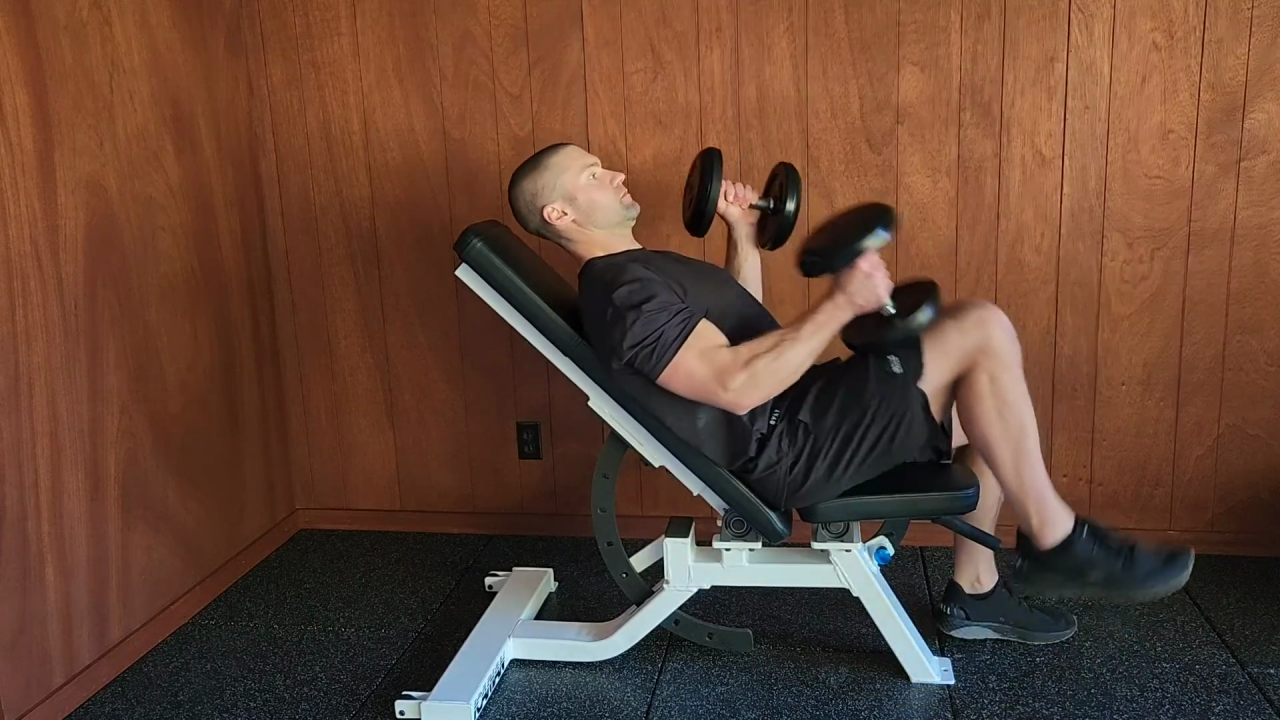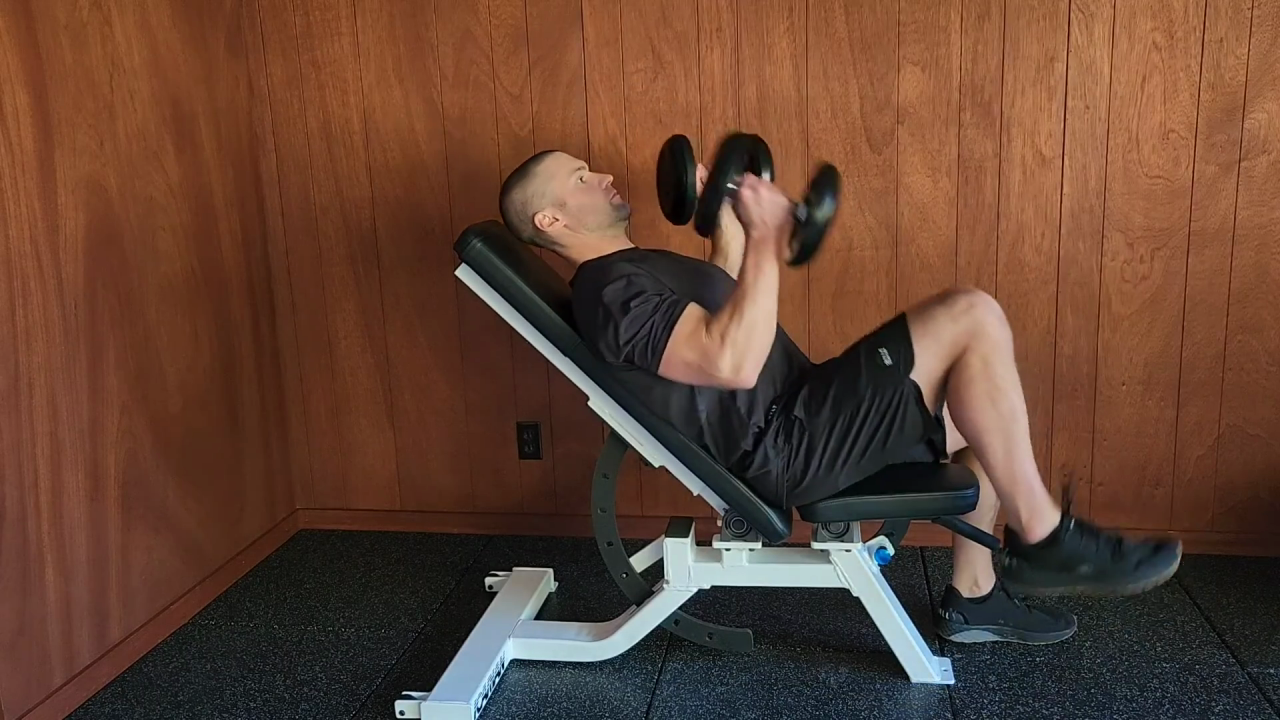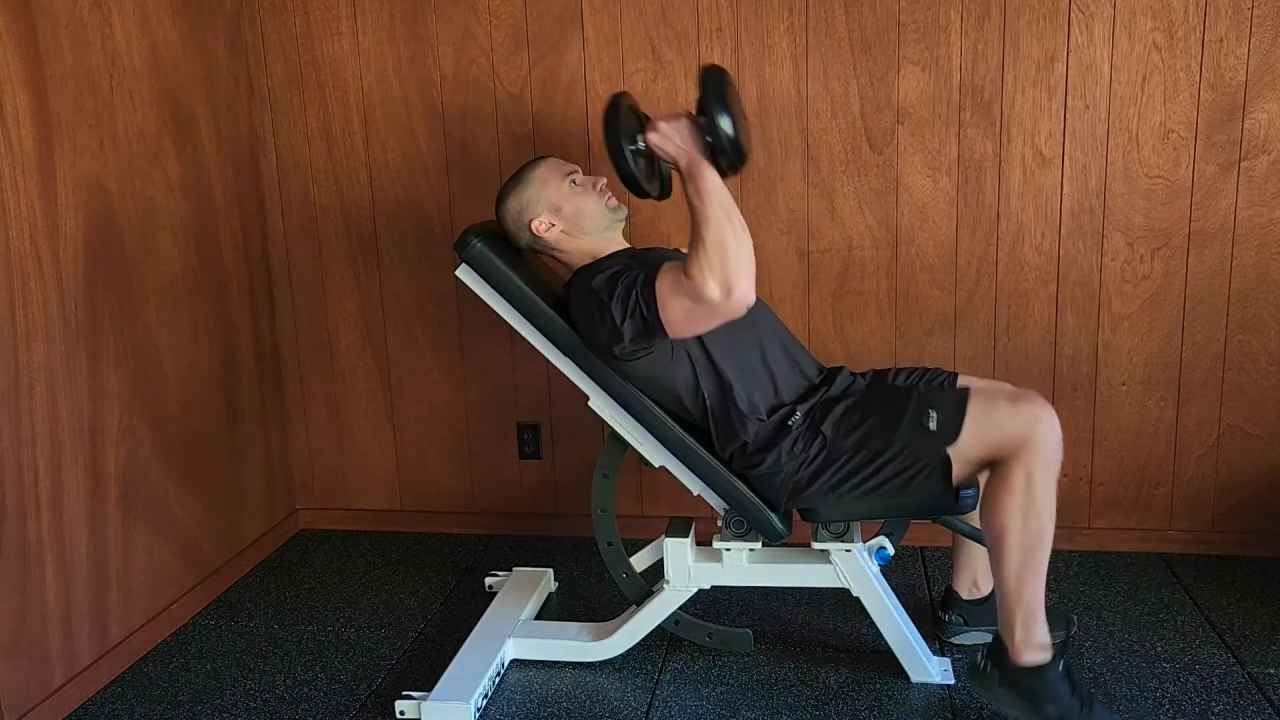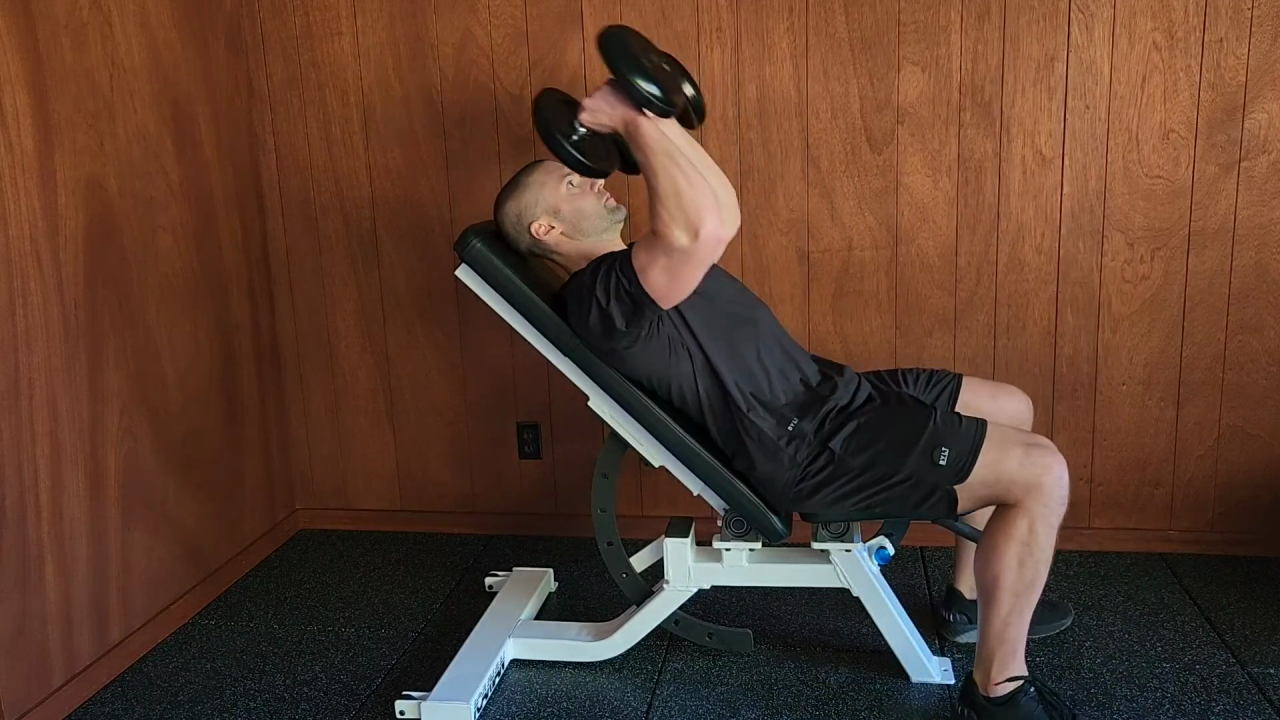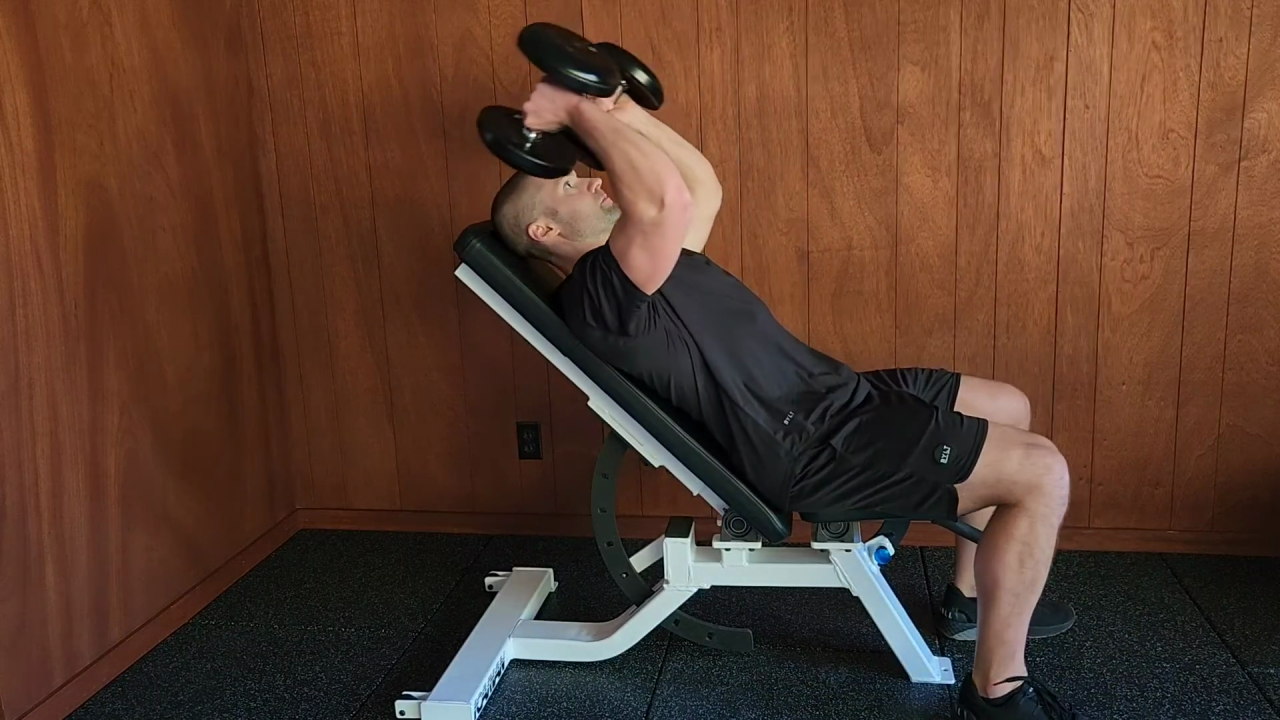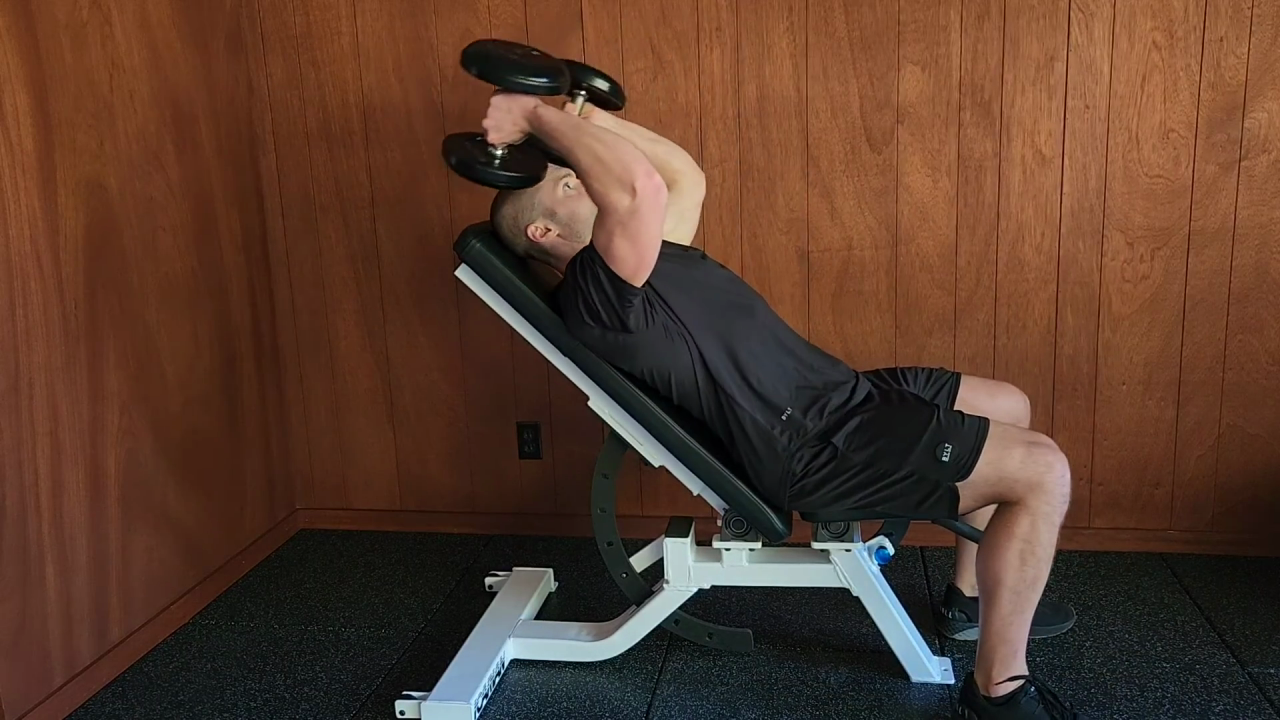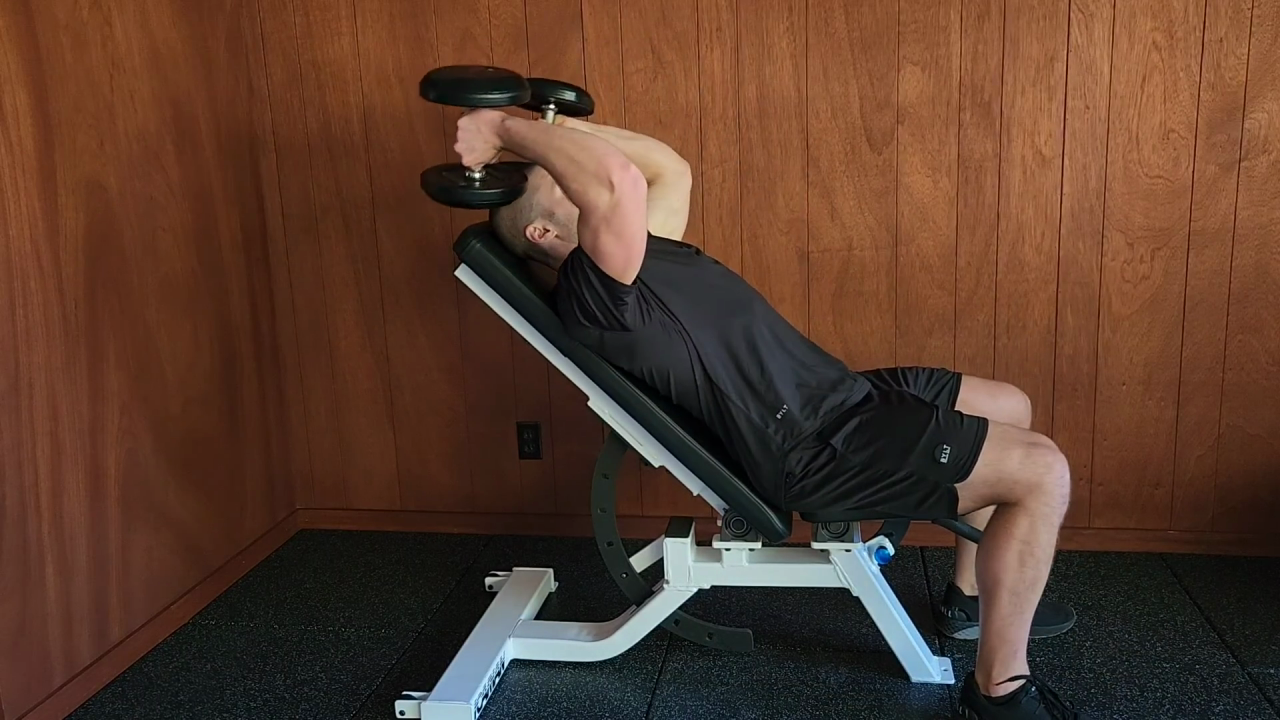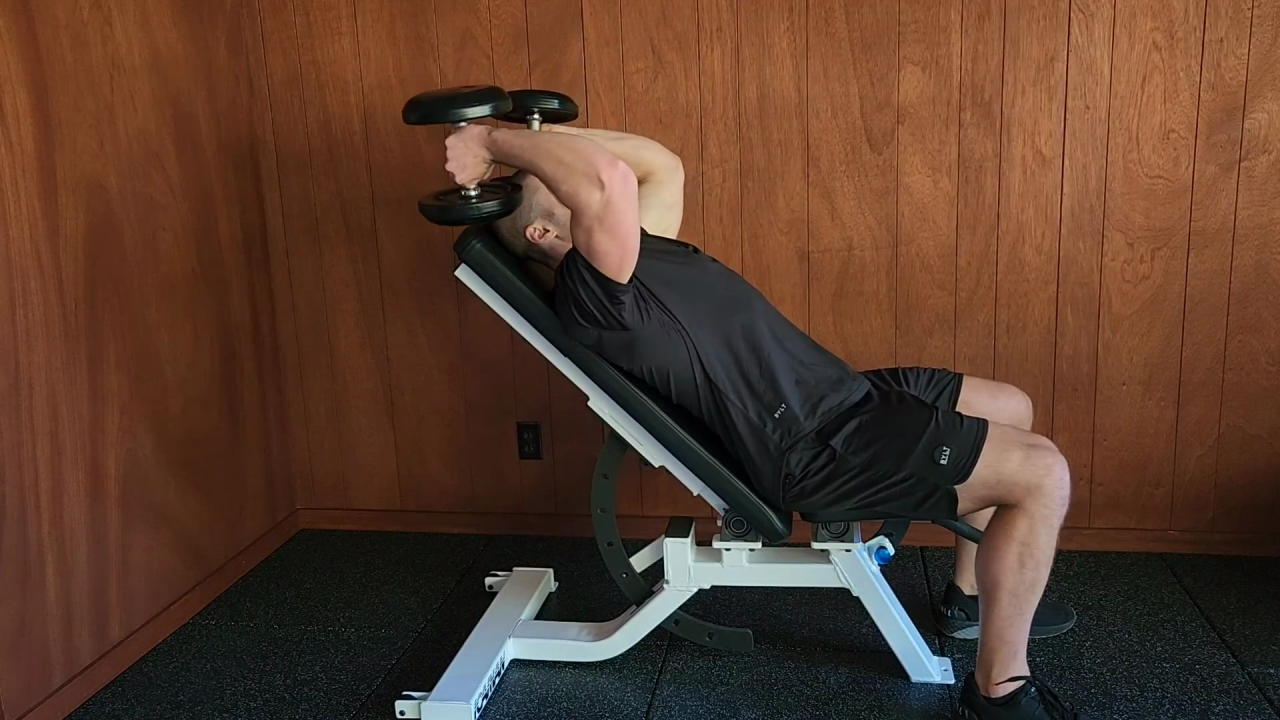
dt=0.2s
person 1, frame 1
left shoulder: (639, 271)
right shoulder: (621, 294)
right elbow: (741, 386)
left wrist: (743, 236)
right wrist: (843, 303)
left hip: (799, 423)
right hip: (790, 449)
left knee: (989, 420)
right knee: (983, 330)
left ankle: (974, 592)
right ankle: (1055, 542)
person 1, frame 2
left shoulder: (633, 270)
right shoulder: (613, 297)
left elbow: (723, 315)
right elbow: (736, 364)
left wrist: (726, 218)
right wrist: (766, 238)
left hip: (798, 414)
right hip: (787, 445)
left knee: (986, 420)
right knee: (972, 315)
left ankle: (971, 600)
right ankle: (1042, 541)
person 1, frame 3
left shoulder: (630, 272)
right shoulder: (608, 297)
left elbow: (722, 269)
right elbow: (728, 288)
left wrist: (690, 158)
right wrist: (693, 159)
left hip: (820, 401)
right hip: (799, 445)
left knee: (1017, 411)
right knee: (1032, 427)
left ankle: (970, 600)
right ankle: (1025, 661)
person 1, frame 4
left shoulder: (630, 267)
right shoulder: (604, 295)
left elbow: (722, 212)
right elbow: (699, 224)
left wrist: (655, 121)
right wrist: (627, 119)
left hip: (825, 395)
right hip: (811, 447)
left knee: (1012, 409)
right knee: (1041, 472)
left ankle: (972, 599)
person 1, frame 5
left shoulder: (634, 260)
right shoulder: (599, 290)
left elbow: (702, 190)
right elbow: (667, 197)
left wrist: (619, 111)
right wrist: (577, 110)
left hip: (828, 396)
right hip: (812, 446)
left knee: (1009, 408)
right knee: (1041, 473)
left ankle: (972, 596)
person 1, frame 6
left shoulder: (636, 255)
right shoulder: (597, 290)
left elbow: (684, 178)
right elbow: (639, 187)
left wrist: (585, 119)
right wrist: (537, 114)
left hip: (833, 396)
right hip: (813, 445)
left knee: (1010, 406)
right knee: (1042, 471)
left ankle: (970, 596)
person 1, frame 7
left shoulder: (629, 252)
right shoulder: (592, 290)
left elbow: (670, 169)
right elbow: (616, 179)
left wrist: (557, 130)
right wrist: (508, 129)
left hip: (835, 395)
right hip: (813, 445)
left knee: (1009, 407)
right knee: (1040, 472)
left ankle: (971, 596)
person 1, frame 8
left shoulder: (628, 250)
right shoulder: (591, 292)
left elbow: (663, 166)
right elbow: (606, 176)
left wrist: (548, 137)
right wrist: (496, 140)
left hip: (834, 395)
right hip: (812, 446)
left knee: (1010, 408)
right knee: (1040, 473)
left ankle: (970, 596)
